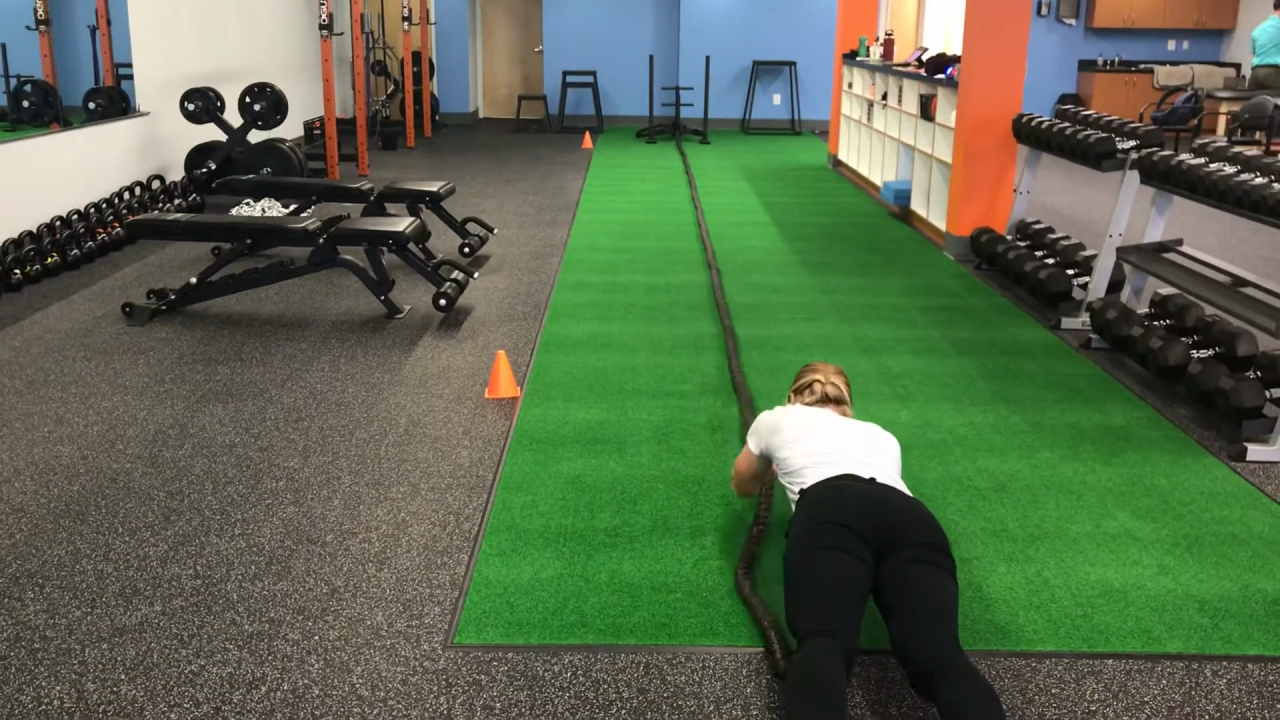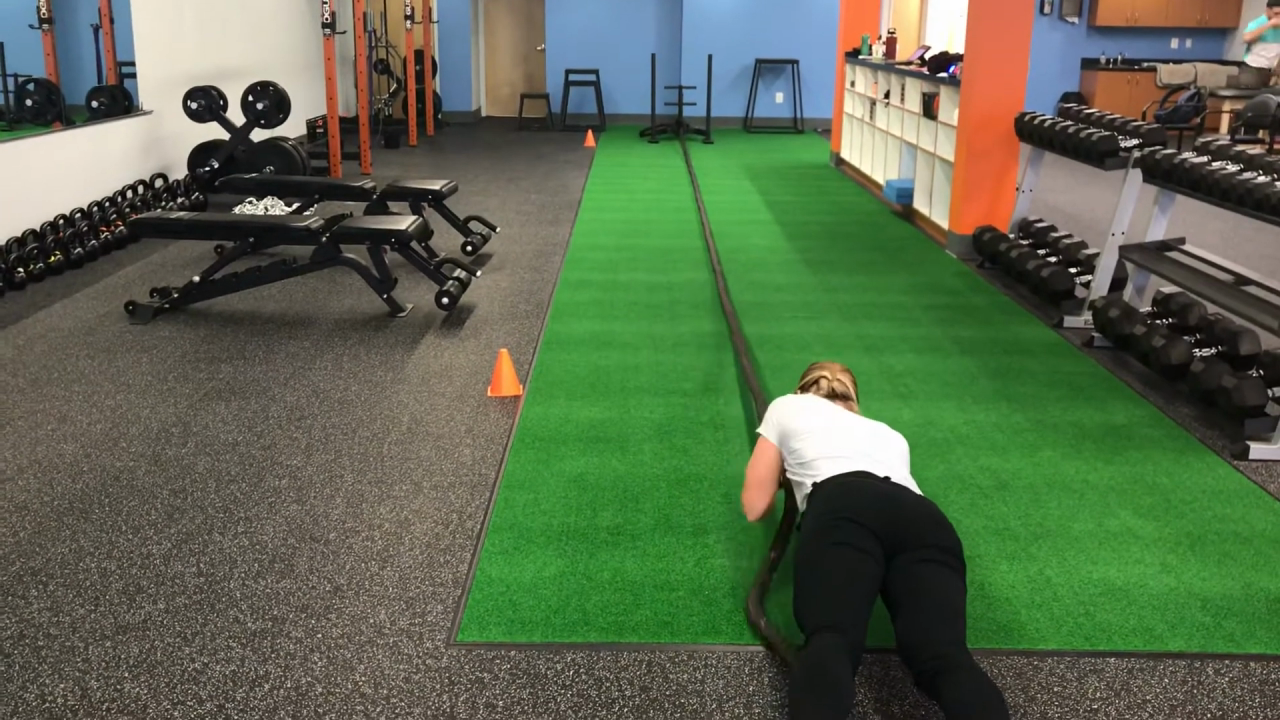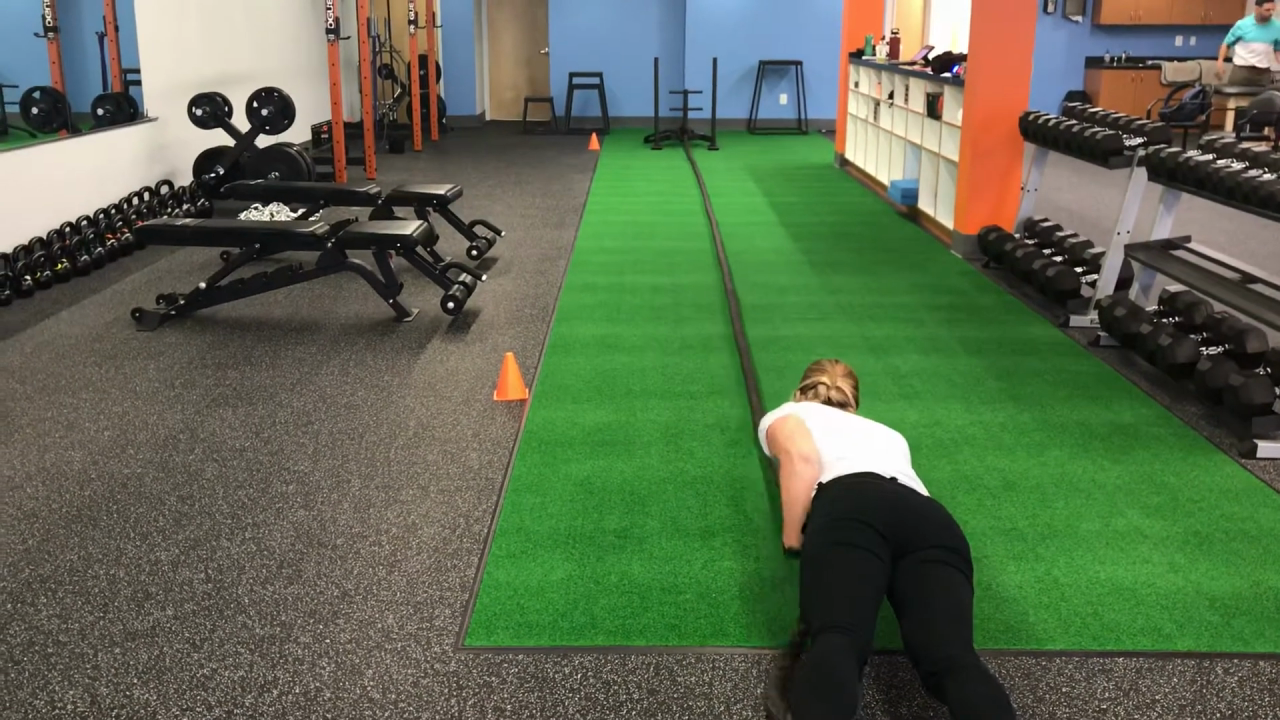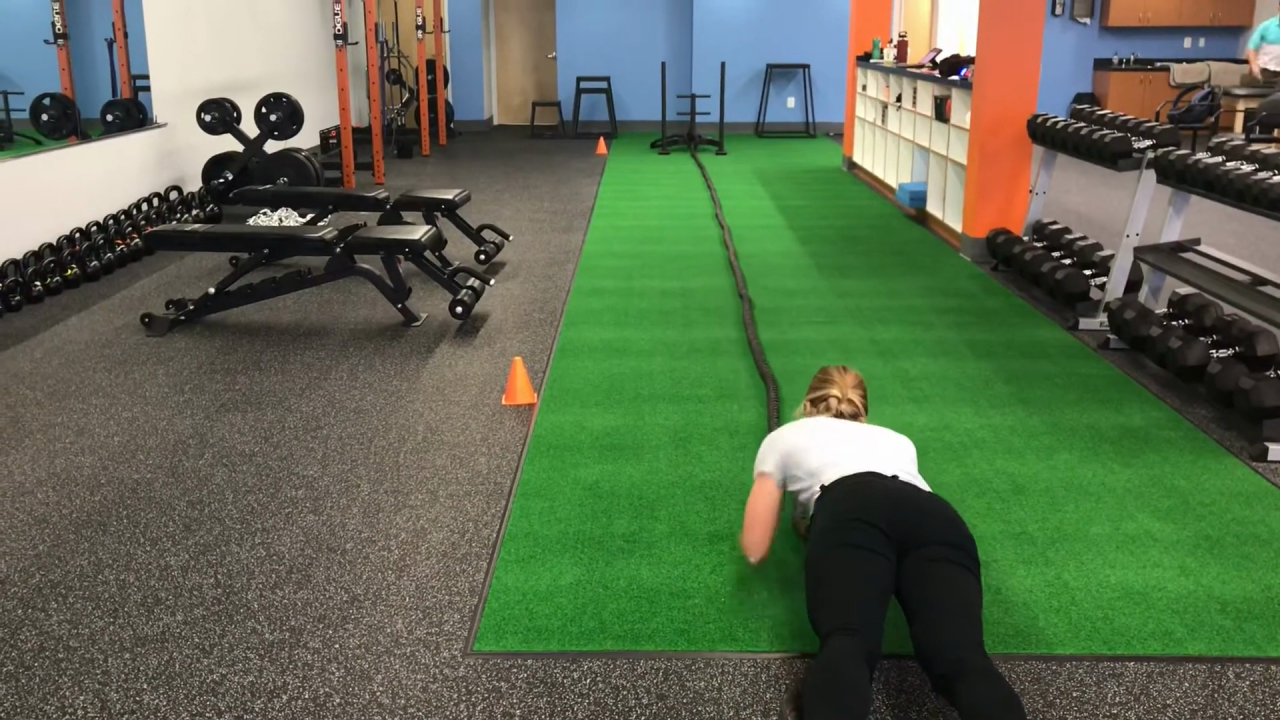
dt=0.5s
person 1, frame 1
left shoulder: (777, 419)
right shoulder: (882, 435)
left elbow: (743, 486)
left hip: (832, 517)
right hip: (912, 523)
left knee: (823, 646)
right knee: (938, 654)
person 1, frame 2
left shoulder: (788, 407)
right shoulder: (890, 434)
left elbow: (755, 507)
left wrist: (783, 461)
left hip: (842, 512)
right hip: (924, 521)
left knee: (830, 642)
right knee: (944, 656)
person 1, frame 3
left shoulder: (783, 416)
right shoulder: (888, 432)
left elbow: (801, 456)
left wrist: (792, 539)
left hip: (850, 514)
right hip: (931, 523)
left knee: (836, 644)
right knee: (951, 656)
person 1, frame 4
left shoulder: (784, 438)
right shoulder: (896, 439)
left elbow: (754, 549)
left hip: (851, 514)
right hip: (937, 519)
left knee: (846, 647)
right knee: (961, 657)
